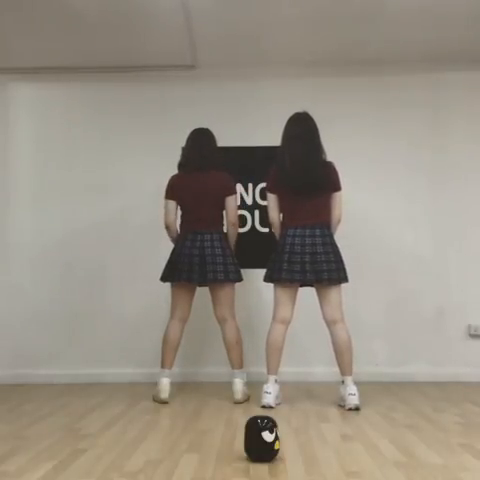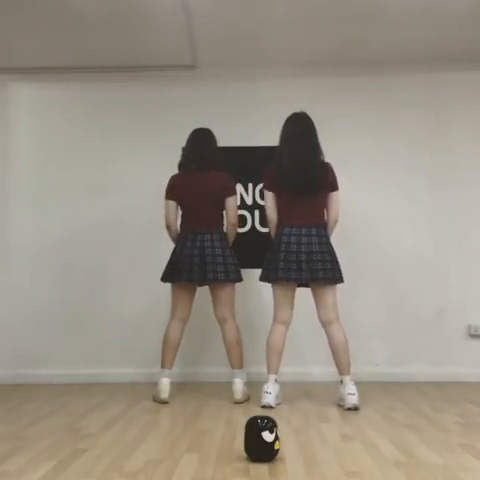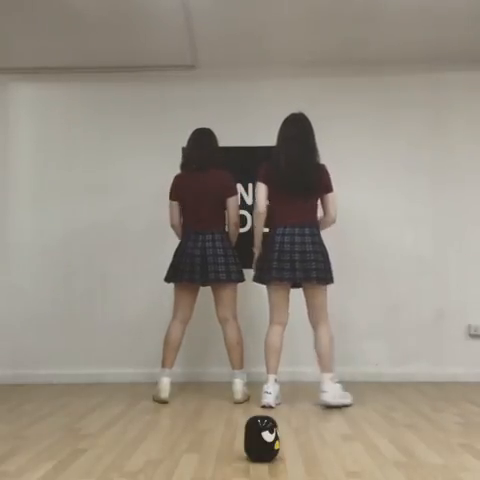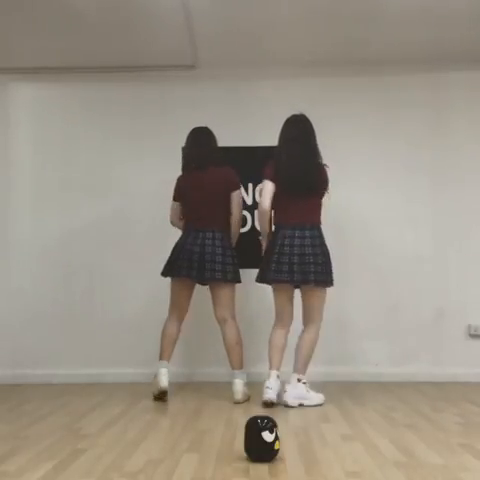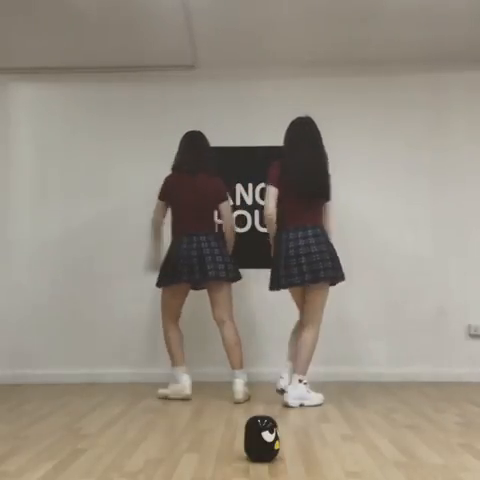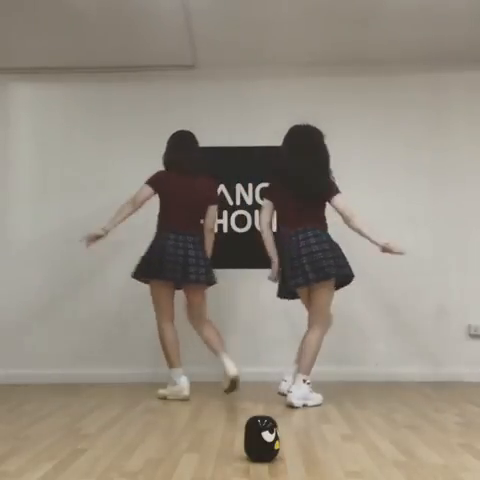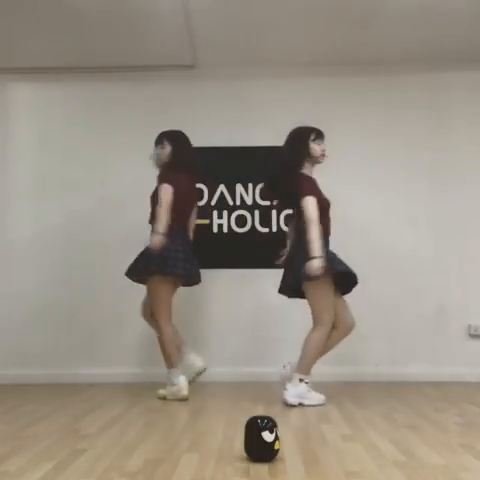
dt=0.2s
person 1, frame 1
left shoulder: (277, 173)
right shoulder: (328, 170)
left elbow: (273, 218)
right elbow: (336, 216)
left hip: (289, 244)
right hip: (322, 244)
left knee: (280, 320)
right knee: (335, 320)
left ankle: (270, 387)
right ankle: (349, 388)
person 1, frame 2
left shoulder: (274, 172)
right shoulder: (325, 170)
left elbow: (271, 216)
right elbow: (333, 216)
left hip: (285, 244)
right hip: (318, 243)
left knee: (280, 320)
right knee: (331, 320)
left ankle: (271, 387)
right ankle: (348, 387)
person 1, frame 3
left shoulder: (268, 170)
right shoulder: (319, 171)
left elbow: (260, 209)
right elbow: (330, 216)
left wrist: (258, 244)
left hip: (278, 243)
right hip: (310, 243)
left knee: (277, 321)
right knee: (320, 320)
left ankle: (271, 387)
right ankle: (329, 384)
person 1, frame 4
left shoulder: (274, 169)
right shoulder: (320, 172)
left elbow: (265, 207)
left wrist: (265, 238)
left hip: (282, 243)
right hip: (312, 243)
left knee: (282, 322)
right knee: (311, 322)
left ankle: (273, 383)
right ankle: (296, 386)
person 1, frame 5
left shoulder: (279, 170)
right shoulder: (322, 175)
left elbow: (270, 212)
left wrist: (274, 241)
left hip: (288, 245)
right hip: (316, 244)
left knee: (306, 317)
right knee: (312, 322)
left ankle: (288, 375)
right ankle: (297, 386)
person 1, frame 6
left shoulder: (277, 181)
right shoulder: (319, 180)
left elbow: (264, 223)
right elbow: (346, 214)
left wrist: (275, 259)
right wrist: (377, 242)
left hip: (291, 250)
right hip: (315, 246)
left knee: (320, 320)
right knee: (319, 322)
left ankle: (293, 379)
right ankle: (299, 386)
person 1, frame 7
left shoulder: (295, 181)
right shoulder: (304, 180)
left elbow: (301, 219)
right elbow: (312, 218)
left wrist: (290, 248)
right wrist: (316, 255)
left hip: (308, 253)
right hip: (310, 252)
left knee: (345, 322)
right knee: (324, 323)
left ankle: (298, 375)
right ankle: (297, 385)
person 2, frame 1
left shoulder: (176, 181)
right shoulder: (224, 180)
left elbow: (169, 223)
right elbow: (232, 221)
right wrist: (229, 250)
left hip: (186, 248)
right hip: (216, 246)
left knee: (177, 318)
right knee: (226, 318)
left ankle: (164, 383)
right ankle: (239, 384)
person 2, frame 2
left shoulder: (176, 181)
right shoulder: (224, 180)
left elbow: (170, 223)
right elbow: (232, 222)
left hip: (187, 248)
right hip: (217, 246)
left knee: (177, 319)
right knee: (227, 318)
left ankle: (164, 383)
right ankle: (239, 384)
person 2, frame 3
left shoulder: (179, 181)
right shoulder: (225, 179)
left elbow: (175, 223)
right elbow: (234, 221)
left hip: (190, 247)
right hip: (219, 246)
left knee: (179, 318)
right knee: (228, 319)
left ankle: (164, 383)
right ankle: (239, 385)
person 2, frame 4
left shoulder: (183, 180)
right shoulder: (228, 175)
left elbow: (175, 219)
right elbow: (237, 216)
right wrist: (228, 243)
left hip: (188, 245)
right hip: (219, 246)
left knee: (175, 316)
right knee: (226, 318)
left ankle: (162, 375)
right ankle: (239, 385)
person 2, frame 5
left shoulder: (171, 181)
right shoulder: (215, 184)
left elbow: (157, 220)
right elbow: (229, 225)
left wrist: (155, 249)
right wrist: (226, 254)
left hip: (181, 251)
right hip: (212, 249)
left knee: (170, 320)
right knee: (225, 320)
left ankle: (182, 381)
right ankle: (240, 384)
person 2, frame 6
left shoulder: (163, 178)
right shoulder: (208, 185)
left elbow: (135, 202)
right elbow: (209, 227)
left wrist: (106, 228)
right wrist: (206, 259)
left hip: (166, 248)
right hip: (194, 250)
left knee: (165, 319)
right knee: (198, 318)
left ankle: (179, 383)
right ankle: (227, 364)
person 2, frame 7
left shoulder: (168, 176)
right shoulder: (190, 182)
left elbow: (165, 202)
left wrist: (159, 231)
left hip: (167, 247)
right hip: (182, 248)
left knee: (162, 317)
right knee: (150, 310)
left ankle: (178, 382)
right ankle: (190, 359)
